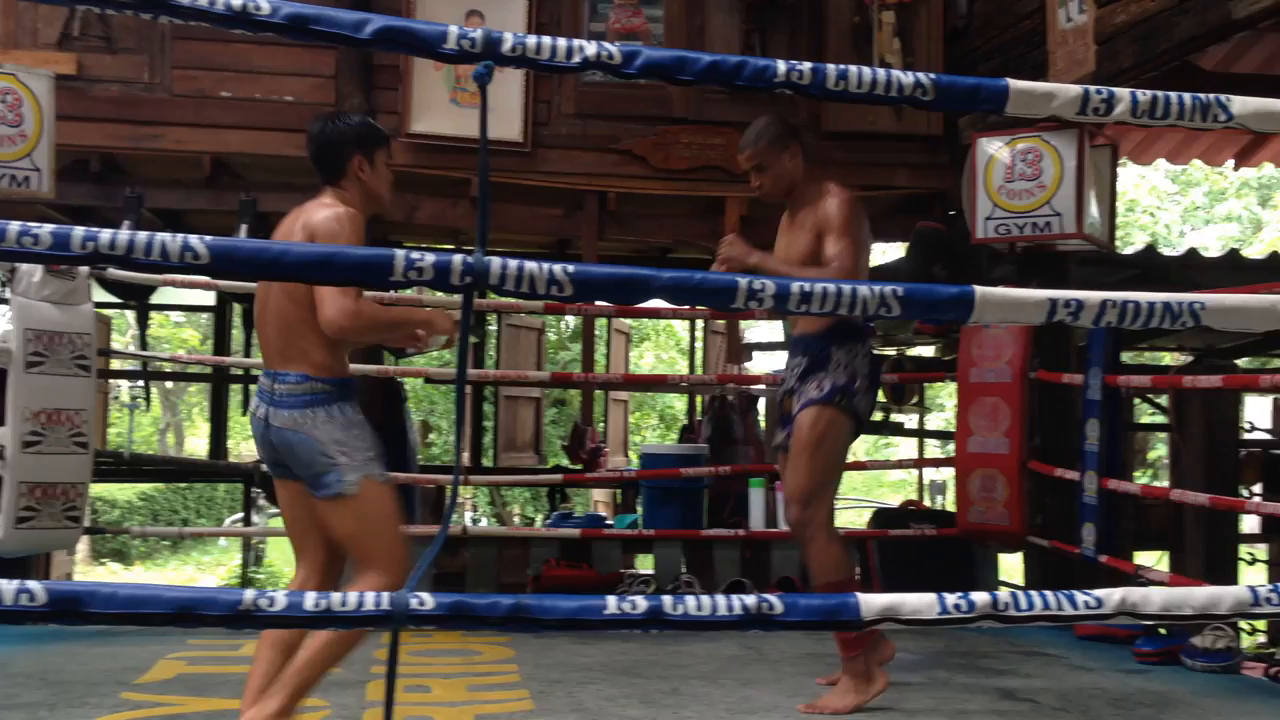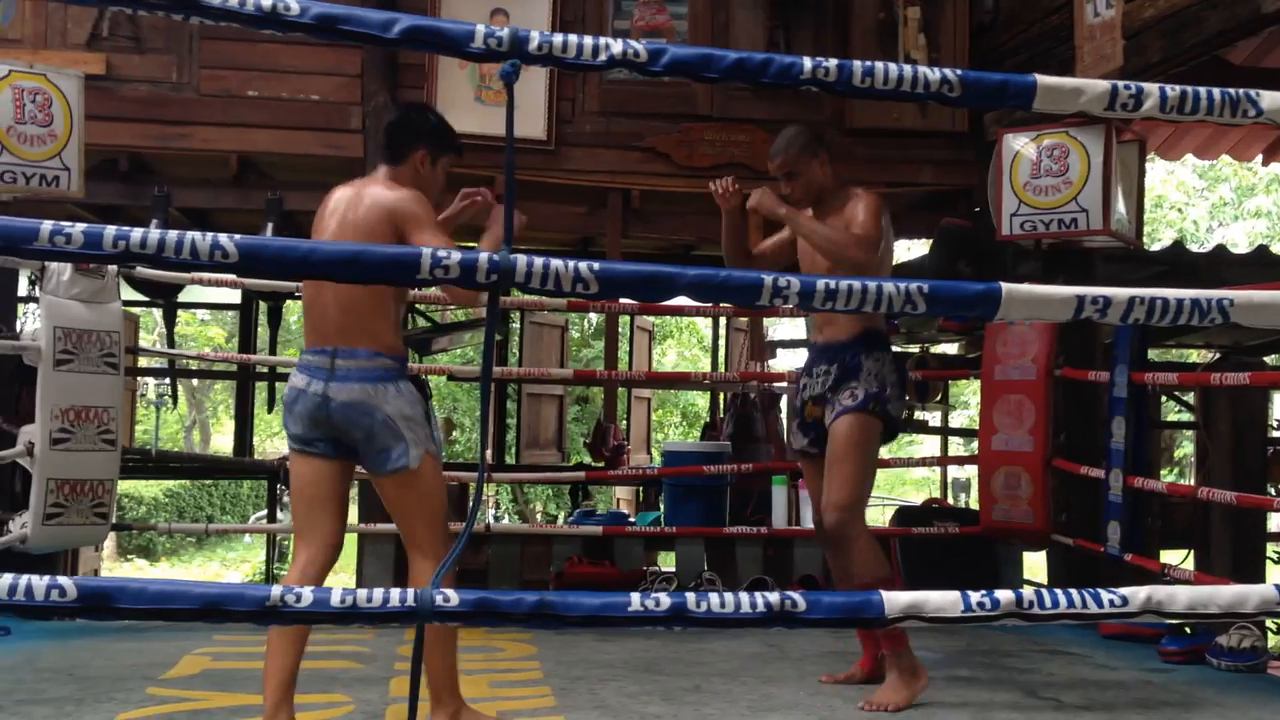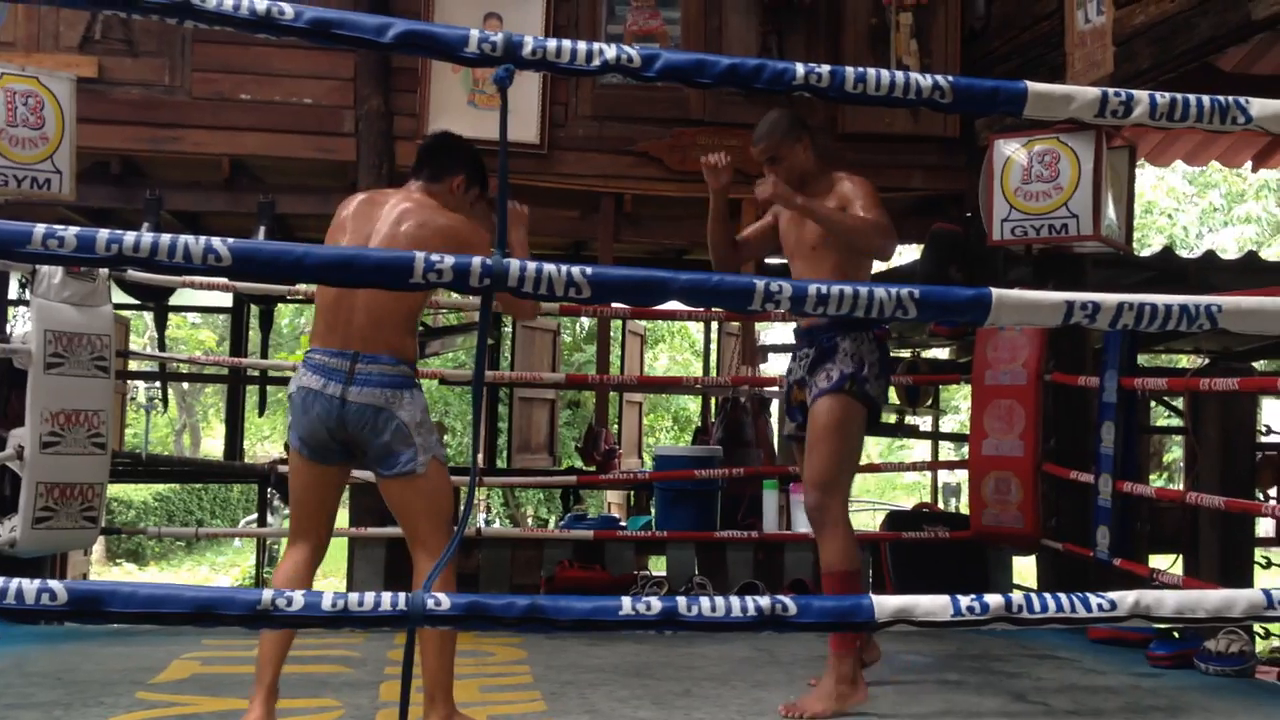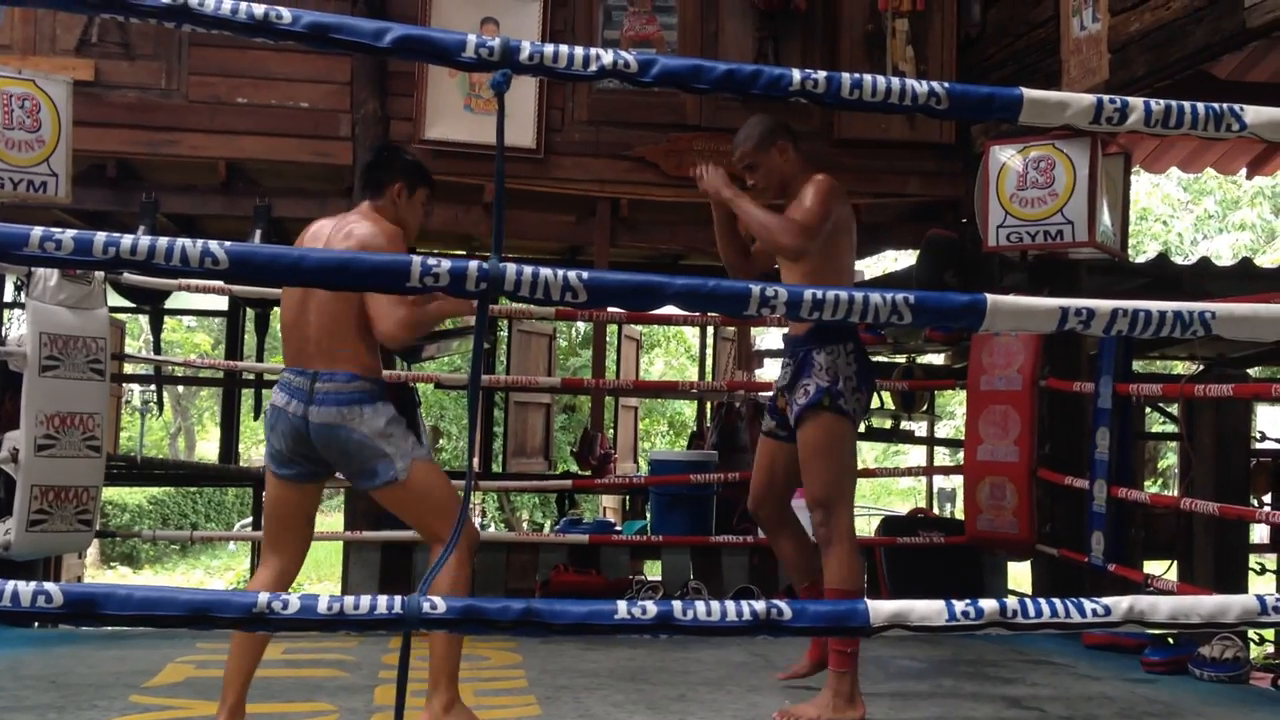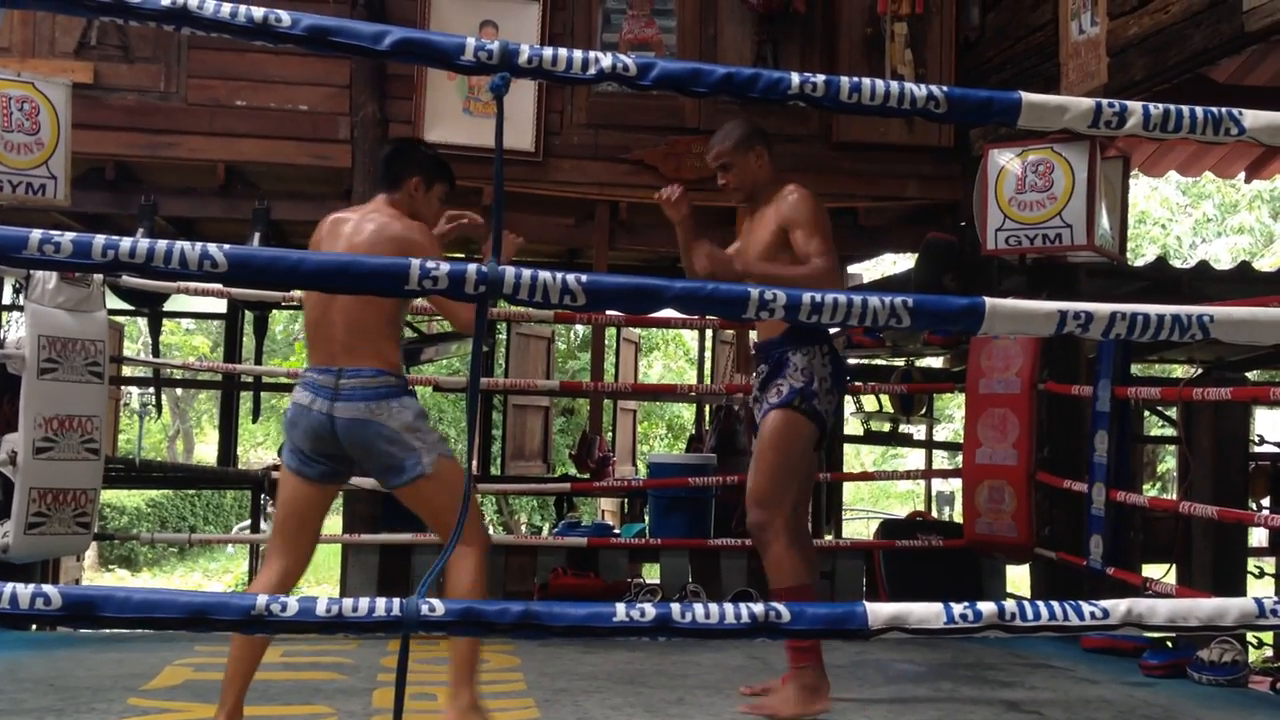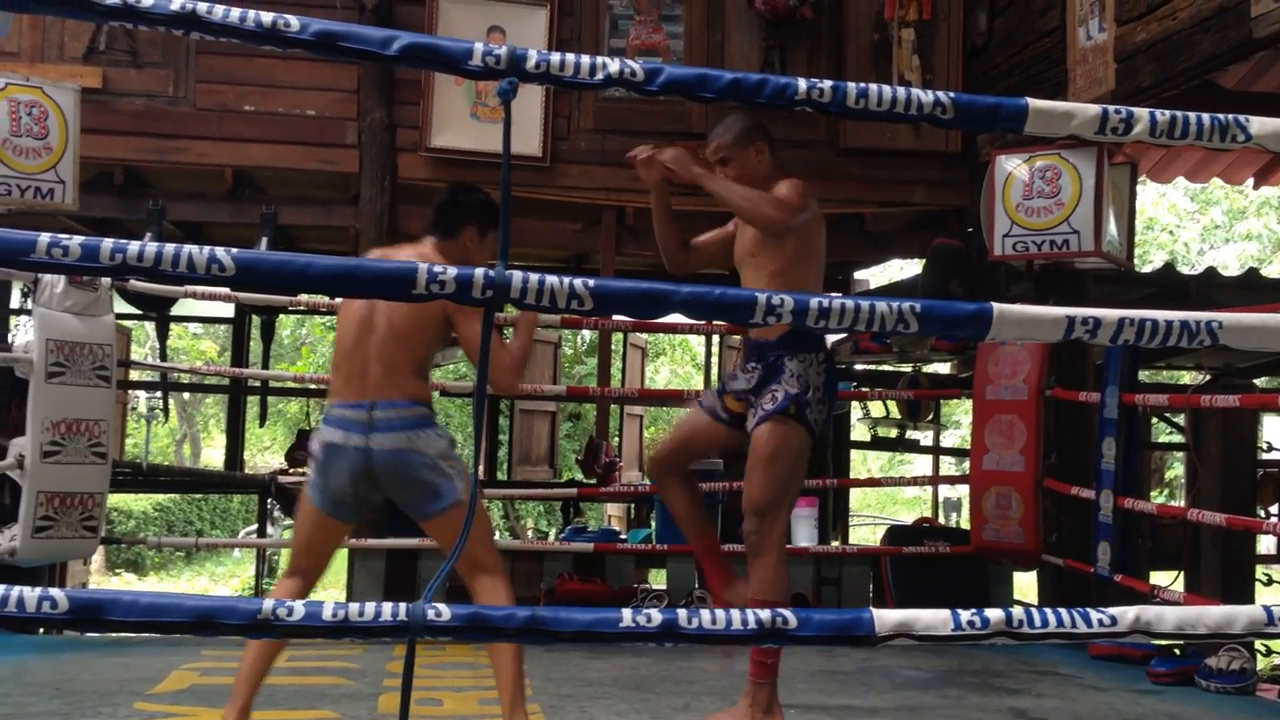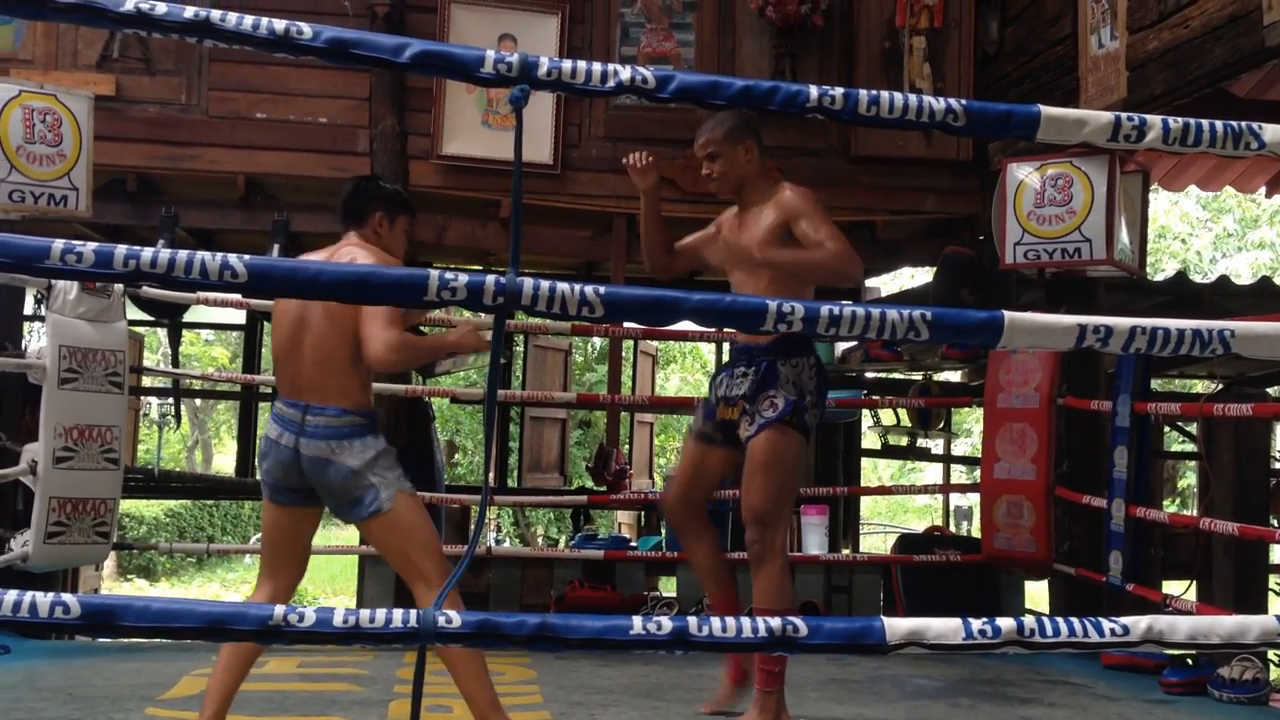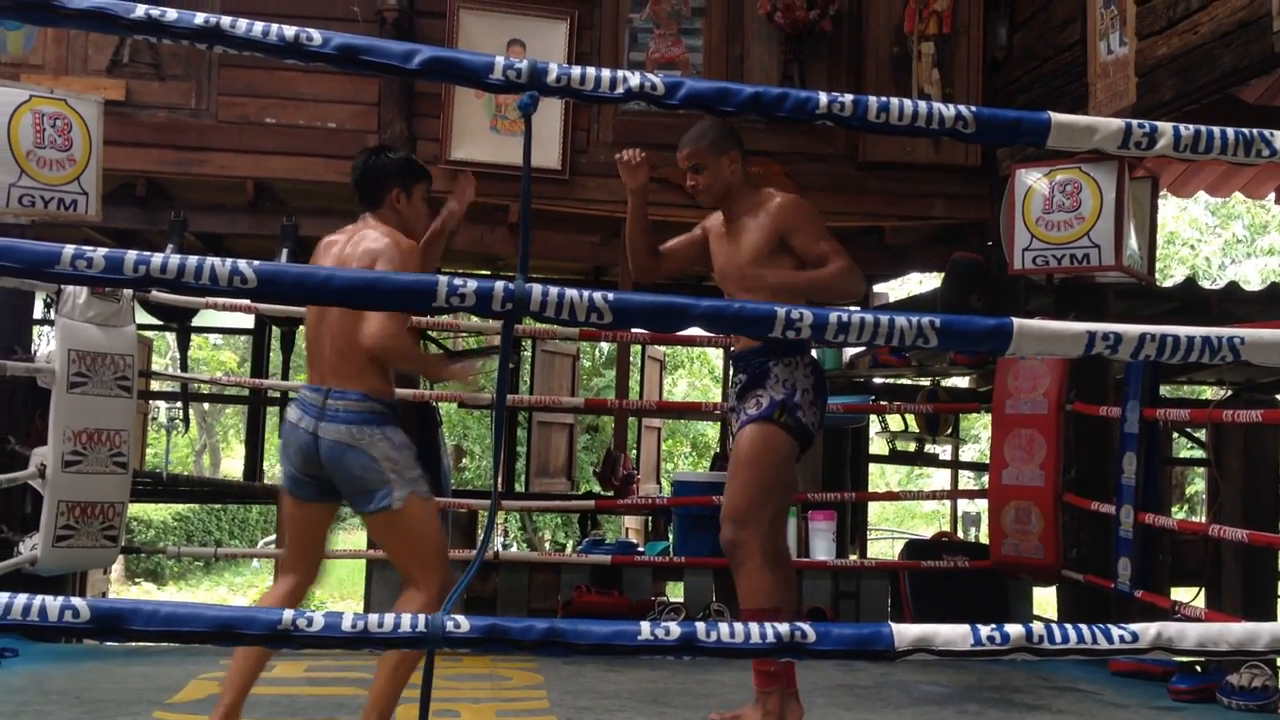
dt=0.3s
person 1, frame 1
left shoulder: (838, 206)
right shoulder: (788, 216)
left elbow: (842, 285)
left wrist: (757, 264)
right wrist: (741, 275)
left hip: (839, 364)
right hip: (801, 365)
left knee: (804, 511)
right knee: (804, 517)
left ankle: (858, 670)
right ankle: (870, 641)
person 1, frame 2
left shoulder: (864, 208)
right shoulder: (804, 221)
left elbow: (862, 258)
right elbow: (744, 270)
left wrist: (784, 214)
right wrist: (733, 214)
left hip: (862, 370)
right hip: (817, 372)
left knee: (842, 518)
right knee: (831, 526)
left ankle: (903, 663)
right ankle: (872, 655)
person 1, frame 3
left shoulder: (850, 190)
right shoulder: (789, 210)
left elbow: (882, 242)
right elbow: (726, 259)
left wrist: (797, 200)
right wrist: (718, 196)
left hip: (847, 350)
right hip: (807, 354)
left knee: (825, 503)
right knee: (821, 509)
right ankle: (857, 640)
person 1, frame 4
left shoulder: (823, 192)
right shoulder: (792, 207)
left elbow: (795, 242)
right elbow: (745, 270)
left wrist: (732, 195)
right wrist: (720, 205)
left hip: (829, 360)
right hip: (800, 362)
left knee: (830, 520)
right knee: (765, 504)
right ankle: (826, 636)
person 1, frame 5
left shoulder: (796, 203)
right shoulder: (753, 222)
left elbow: (827, 278)
right elbow: (707, 287)
left wrist: (738, 265)
right wrist: (683, 224)
left hip: (804, 365)
right hip: (772, 370)
left knee: (764, 517)
right knee: (787, 524)
right ankle: (807, 668)
person 1, frame 6
left shoulder: (792, 194)
right shoulder: (740, 222)
left elbow: (774, 219)
right elbow: (680, 262)
left wrist: (699, 175)
right wrist: (659, 192)
left hip: (795, 367)
right hip: (754, 368)
left knee: (762, 527)
right knee: (663, 459)
right ankle: (725, 588)
person 1, frame 7
left shoulder: (791, 202)
right shoulder: (728, 218)
left elbow: (848, 266)
right elbow: (662, 265)
left wrist: (755, 256)
right wrist: (649, 198)
left hip: (785, 372)
right hip: (738, 372)
left knee: (762, 537)
right knee: (679, 503)
right ankle: (742, 662)
person 1, frame 8
left shoulder: (783, 209)
right shoulder: (712, 229)
left elbow: (851, 281)
right elbow: (645, 270)
left wrist: (774, 282)
right wrist: (636, 197)
left hip: (785, 376)
right hip: (745, 380)
left knee: (739, 533)
right knee: (764, 544)
person 2, frame 1
left shoulder: (297, 220)
right shoulder: (339, 218)
right elbow: (337, 319)
left wrist: (398, 331)
right wrist: (416, 316)
left hip: (275, 405)
right hip: (316, 408)
left knee: (318, 569)
right knee: (384, 571)
person 2, frame 2
left shoulder: (338, 198)
right shoulder: (405, 203)
right elbow: (464, 289)
left wrist: (446, 220)
right wrist: (497, 228)
left hip: (311, 382)
right hip: (375, 385)
left knee: (312, 555)
right knee: (428, 551)
person 2, frame 3
left shoulder: (352, 206)
right shoulder: (451, 227)
right elbow: (521, 307)
right wrist: (517, 238)
left hip: (317, 382)
right hip: (387, 391)
left knee: (305, 546)
right knee: (431, 555)
person 2, frame 4
left shoulder: (314, 232)
right shoulder: (382, 235)
right elbow: (392, 331)
left wrist: (417, 293)
right wrist: (445, 306)
left hip: (291, 402)
right hip: (353, 408)
left knee: (277, 563)
right knee: (456, 538)
person 2, frame 5
left shoulder: (330, 225)
right shoulder: (407, 232)
right elbow: (470, 319)
right wrist: (499, 258)
left hip: (313, 400)
right hip: (380, 404)
left knee: (280, 565)
right knee: (469, 540)
person 2, frame 6
left shoulder: (369, 262)
right elbow: (504, 379)
right wrist: (529, 314)
left hip: (339, 434)
right hip: (409, 436)
left knee: (297, 578)
right knee: (487, 574)
person 2, frame 7
left shoulder: (298, 265)
right shoulder: (374, 264)
right elbow: (381, 353)
left wrist: (403, 312)
right wrist: (455, 342)
left hip: (283, 432)
right hip: (345, 440)
left knee: (273, 586)
right knee: (433, 582)
person 2, frame 8
left shoulder: (330, 245)
right shoulder: (395, 245)
right elbow: (378, 336)
left wrist: (449, 221)
right wrist: (436, 365)
left hip: (306, 418)
right hip: (361, 429)
left knee: (292, 581)
right knee: (429, 583)
